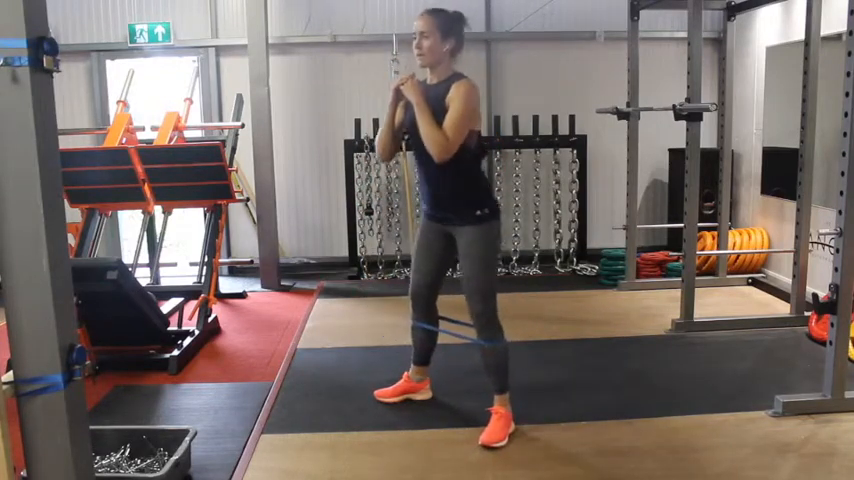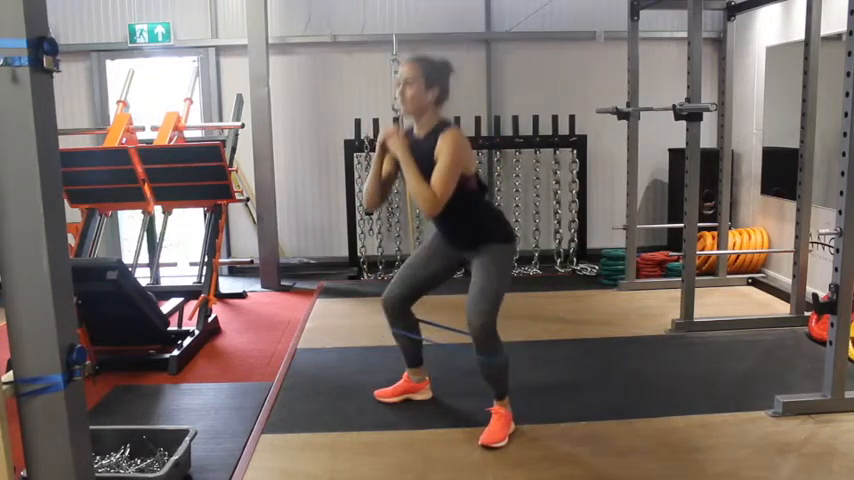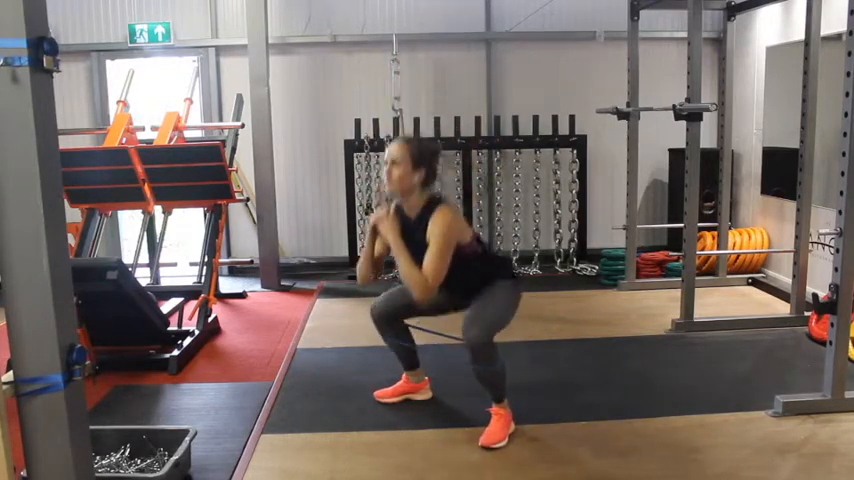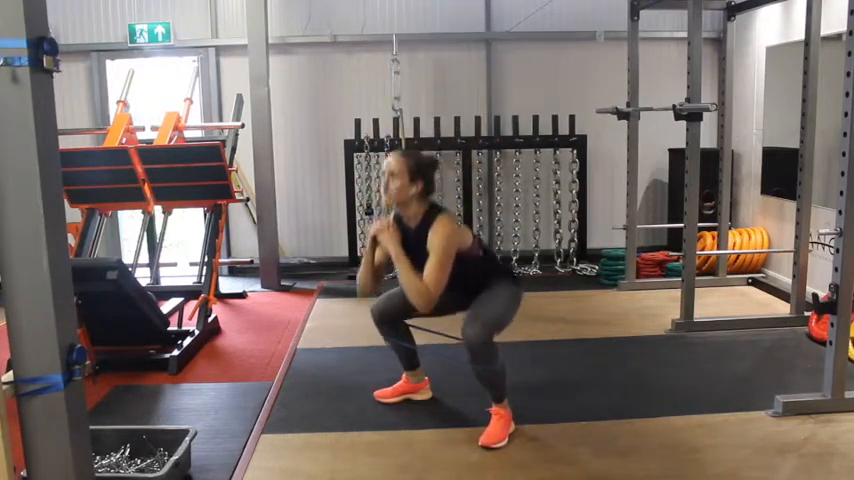
dt=0.3s
person 1, frame 1
left shoulder: (462, 89)
right shoulder: (416, 92)
left elbow: (442, 150)
right elbow: (384, 152)
left wrist: (418, 101)
right wrist: (396, 103)
left hip: (475, 217)
right hip: (435, 216)
left knee: (481, 310)
right knee: (421, 294)
left ankle: (503, 409)
right ankle: (417, 380)
person 1, frame 2
left shoulder: (450, 139)
right shoulder: (404, 140)
left elbow: (430, 206)
right elbow: (371, 202)
left wrist: (402, 154)
right wrist: (382, 154)
left hip: (490, 242)
right hip: (448, 240)
left knee: (479, 323)
right knee: (393, 300)
left ankle: (502, 410)
right ankle: (416, 380)
person 1, frame 3
left shoulder: (442, 219)
right shoulder: (395, 214)
left elbow: (424, 292)
right elbow: (365, 280)
left wrist: (394, 240)
right wrist: (372, 236)
left hip: (497, 284)
right hip: (455, 285)
left knee: (476, 335)
right knee: (382, 312)
left ankle: (501, 411)
right ankle: (415, 380)
person 1, frame 4
left shoulder: (442, 228)
right shoulder: (395, 224)
left elbow: (425, 302)
right elbow: (365, 290)
left wrist: (394, 249)
right wrist: (372, 245)
left hip: (498, 285)
right hip: (457, 288)
left knee: (475, 334)
right knee: (382, 311)
left ankle: (502, 412)
right ankle: (415, 380)
